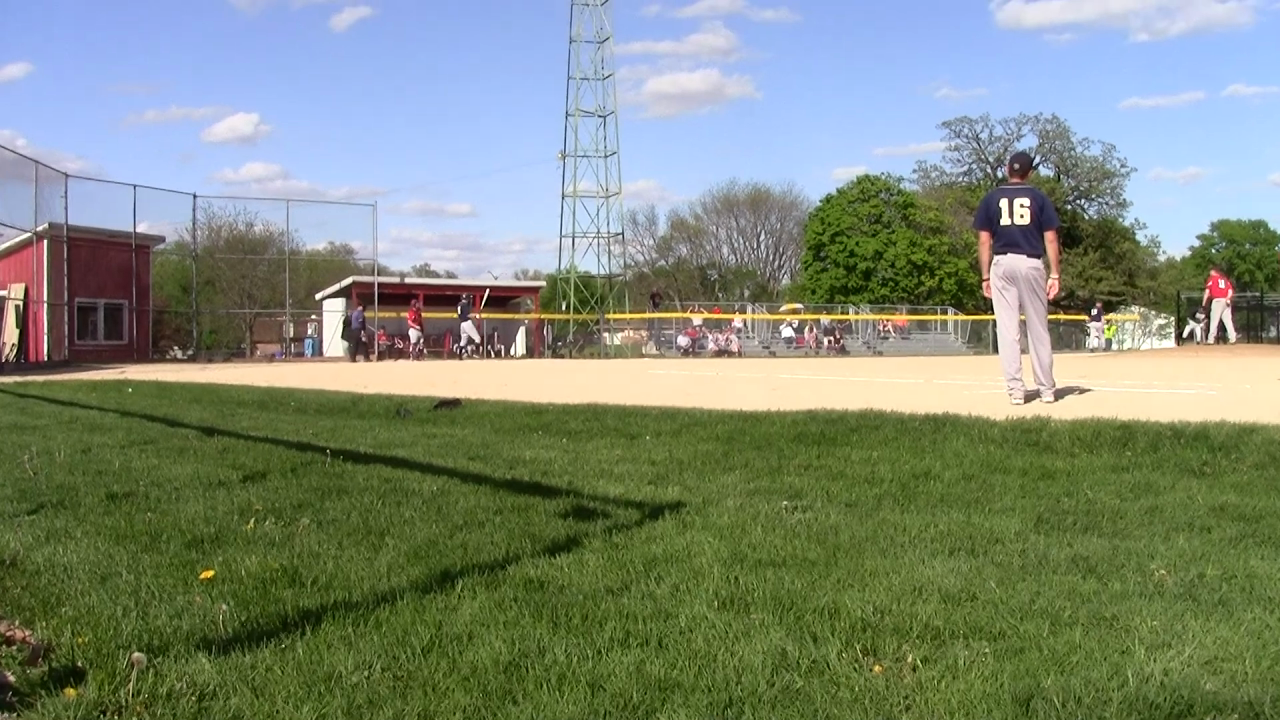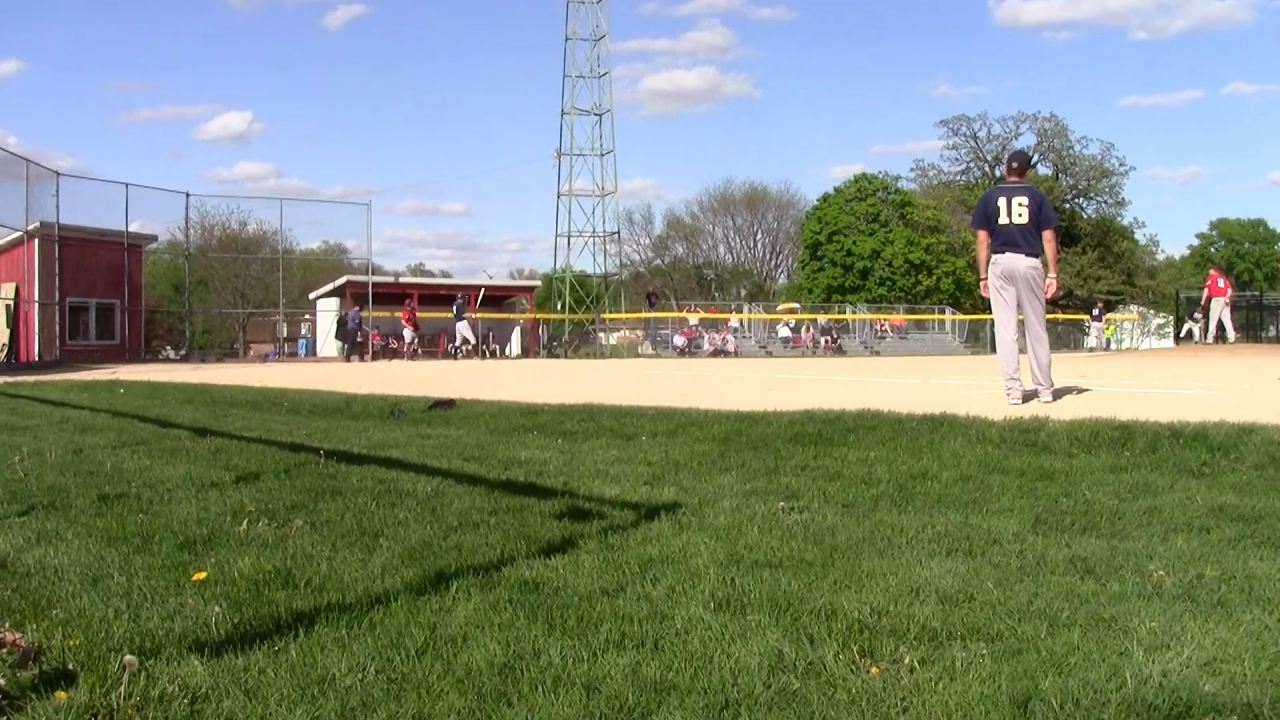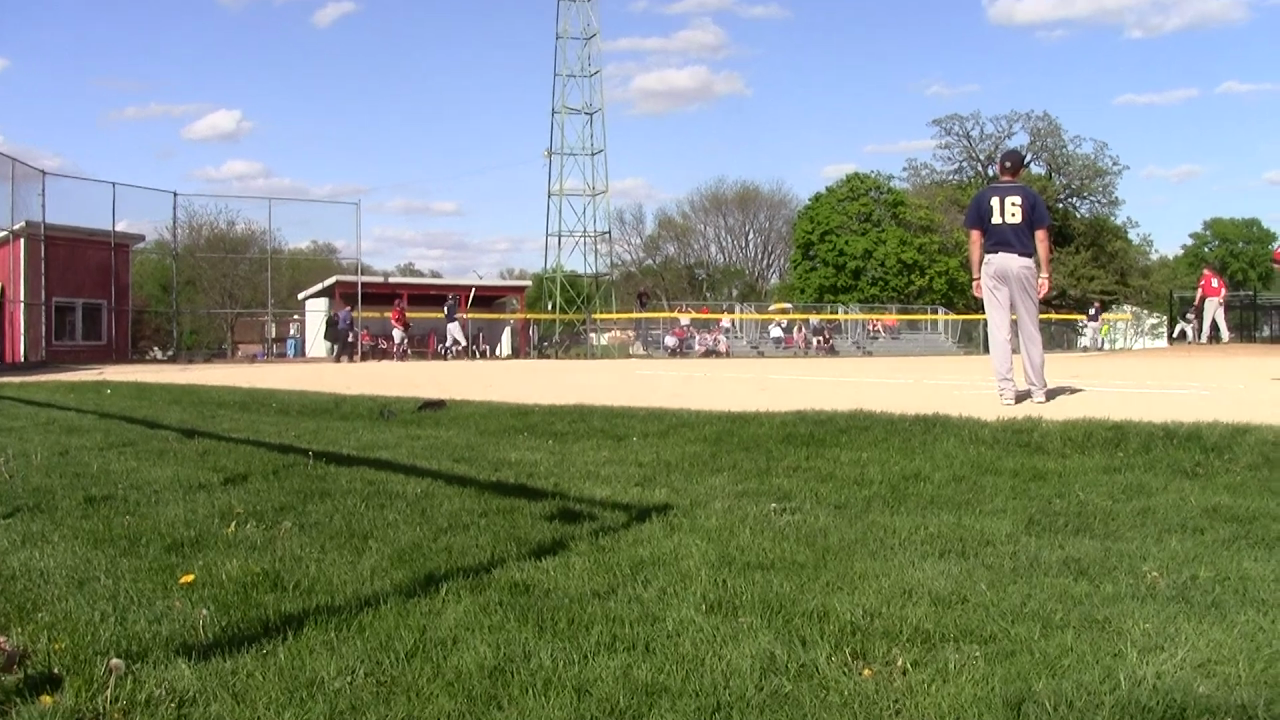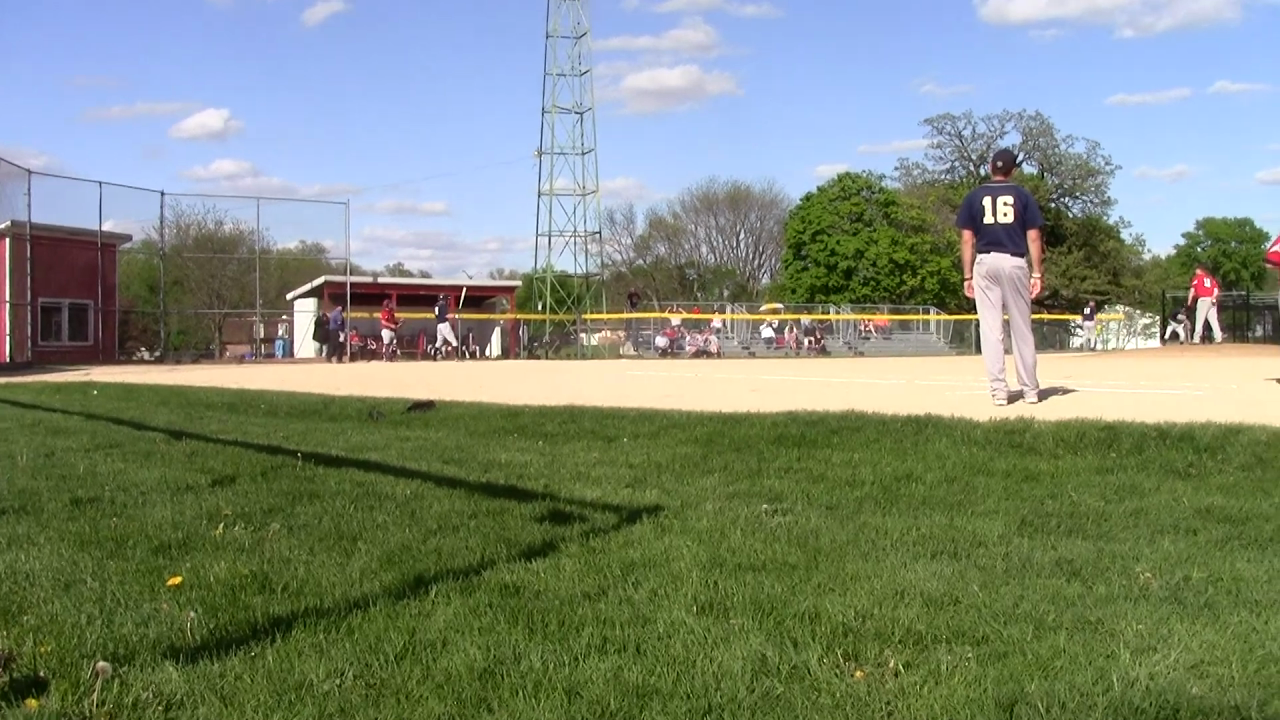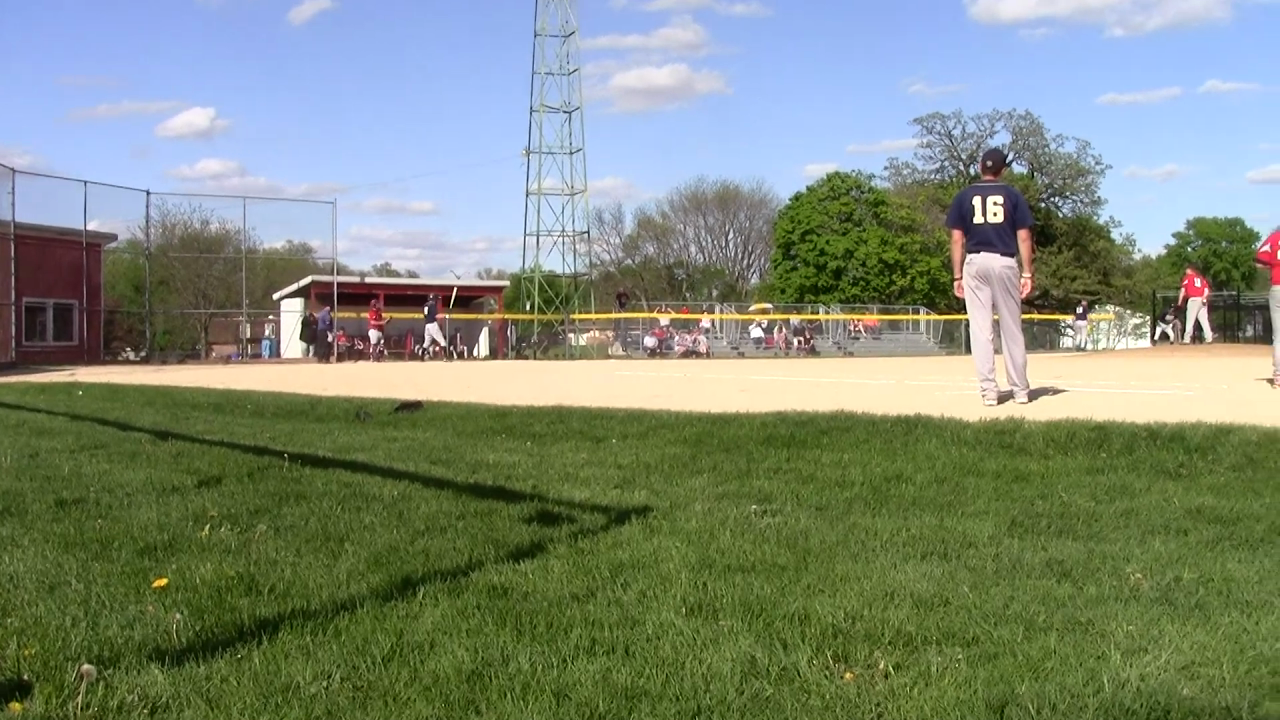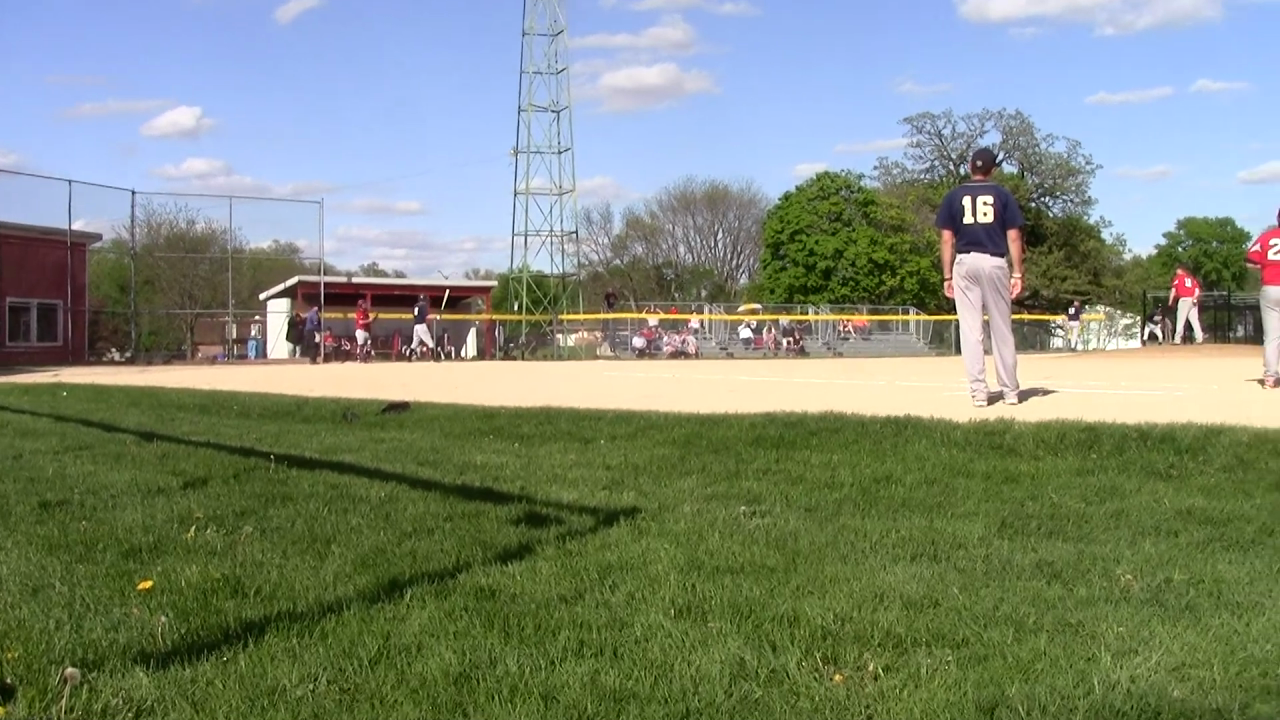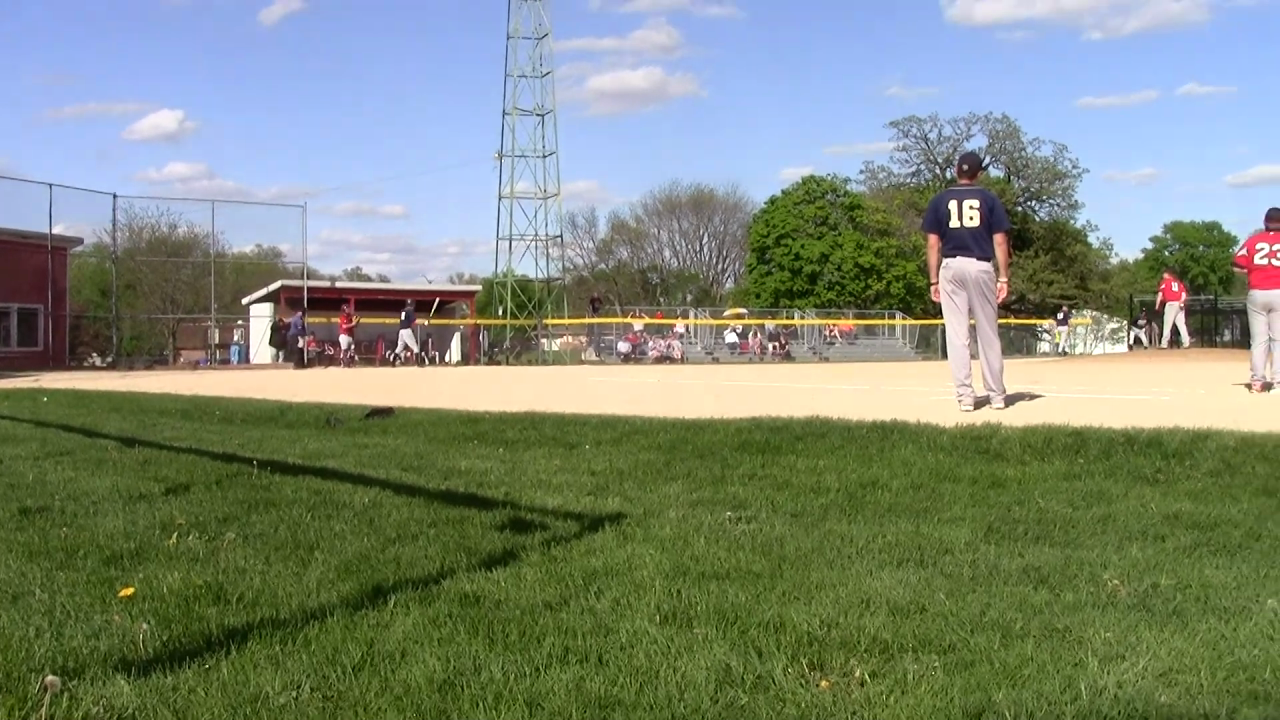
dt=0.1s
person 1, frame 1
left shoulder: (991, 198)
right shoulder: (1039, 198)
left elbow: (984, 240)
right elbow: (1050, 238)
left wrist: (985, 276)
right wrist: (1054, 274)
left hip: (1002, 264)
right hip: (1031, 264)
left knee: (1007, 329)
right knee: (1038, 328)
left ankle: (1015, 389)
right ankle: (1046, 388)
person 1, frame 2
left shoulder: (989, 197)
right shoulder: (1038, 196)
left elbow: (982, 239)
right elbow: (1049, 238)
left wrist: (983, 275)
right wrist: (1052, 273)
left hip: (1000, 264)
right hip: (1030, 264)
left knee: (1006, 328)
right knee: (1036, 328)
left ankle: (1013, 389)
right ankle: (1044, 388)
person 1, frame 3
left shoulder: (983, 196)
right shoulder: (1031, 196)
left elbow: (975, 239)
right elbow: (1041, 237)
left wrist: (976, 275)
right wrist: (1044, 273)
left hip: (993, 263)
right hip: (1023, 264)
left knee: (998, 328)
right knee: (1029, 328)
left ankle: (1006, 389)
right ankle: (1038, 388)
person 1, frame 4
left shoulder: (974, 196)
right shoulder: (1023, 196)
left elbow: (967, 239)
right elbow: (1033, 237)
left wrist: (967, 275)
right wrist: (1037, 273)
left hip: (985, 263)
right hip: (1015, 264)
left knee: (990, 329)
right knee: (1021, 328)
left ankle: (998, 390)
right ankle: (1030, 389)
person 1, frame 5
left shoulder: (964, 196)
right shoulder: (1013, 195)
left elbow: (957, 239)
right elbow: (1024, 237)
left wrist: (957, 275)
right wrist: (1027, 273)
left hip: (975, 263)
right hip: (1005, 264)
left knee: (980, 329)
right knee: (1012, 329)
left ankle: (988, 390)
right ankle: (1020, 389)
person 1, frame 6
left shoulder: (954, 196)
right shoulder: (1003, 195)
left elbow: (946, 239)
right elbow: (1014, 237)
left wrist: (947, 275)
right wrist: (1017, 273)
left hip: (965, 263)
right hip: (995, 264)
left knee: (970, 330)
right knee: (1002, 329)
left ankle: (978, 391)
right ankle: (1010, 390)
person 1, frame 7
left shoulder: (940, 200)
right shoulder: (989, 199)
left elbow: (933, 244)
right elbow: (1000, 241)
left wrist: (933, 280)
right wrist: (1003, 277)
left hip: (951, 268)
right hip: (981, 268)
left knee: (957, 334)
right knee: (988, 334)
left ankle: (965, 395)
right ankle: (996, 395)
